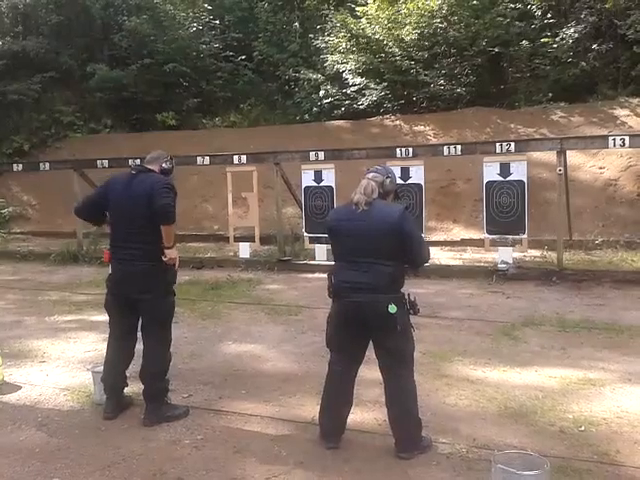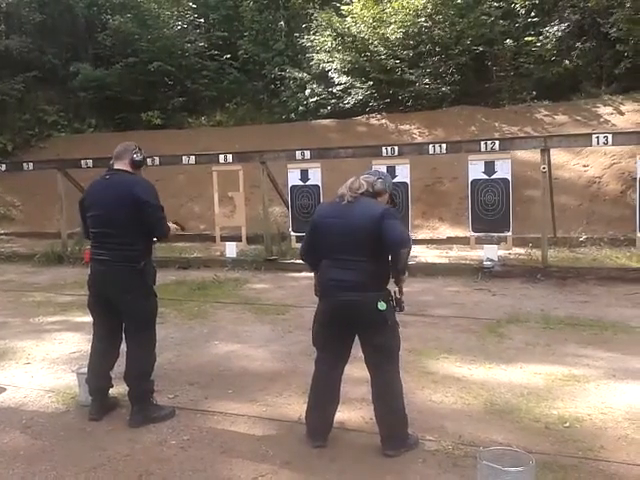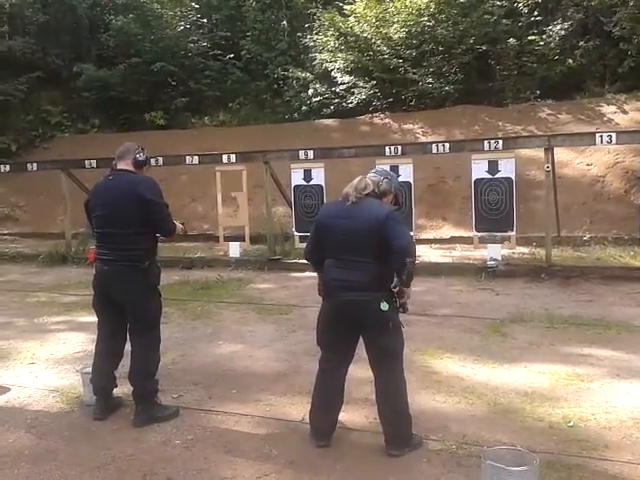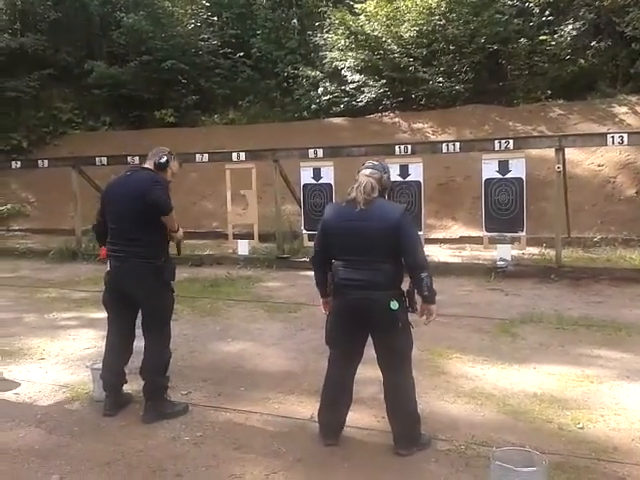
dt=1s
person 1, frame 1
left shoulder: (336, 216)
right shoulder: (397, 215)
right elbow: (420, 256)
left hip: (345, 302)
right hip: (385, 304)
left knee: (340, 367)
right knee: (398, 372)
left ankle: (330, 433)
right ankle: (408, 441)
person 1, frame 2
left shoulder: (323, 212)
right shoulder: (381, 213)
left elbow: (307, 254)
right elbow: (400, 242)
right wrist: (399, 272)
left hip: (332, 300)
right hip: (371, 302)
left knee: (327, 364)
right knee: (384, 370)
left ankle: (317, 432)
right ankle: (395, 439)
person 1, frame 3
left shoulder: (328, 212)
right shoulder: (386, 214)
left elbow: (311, 254)
right elbow: (405, 250)
right wrist: (404, 283)
left hip: (336, 301)
right hip: (375, 302)
left knee: (331, 365)
right knee: (388, 370)
left ankle: (321, 432)
right ankle: (399, 439)
person 1, frame 4
left shoulder: (332, 213)
right shoulder: (396, 214)
left elbow: (319, 259)
right elbow: (416, 260)
left wrist: (325, 293)
right wrist: (427, 297)
left hip: (345, 301)
right hip: (385, 302)
left knee: (340, 366)
right knee: (397, 370)
left ankle: (329, 430)
right ankle: (407, 439)
person 2, frame 1
left shoulder: (115, 183)
right shoulder: (161, 184)
left elbow: (82, 210)
right elbow: (165, 212)
right wrist: (169, 246)
left hip: (120, 272)
right hip: (152, 274)
left knee: (119, 335)
right knee: (156, 340)
left ankle: (113, 400)
right ankle: (156, 406)
person 2, frame 2
left shoulder: (91, 190)
right shoulder: (140, 186)
left elbow: (88, 232)
right elbow: (158, 230)
right wrist: (168, 228)
left hip: (99, 273)
right hip: (132, 275)
left knee: (103, 336)
right knee: (140, 340)
left ankle: (98, 401)
right ankle: (142, 407)
person 2, frame 3
left shoulder: (97, 190)
right shoulder: (144, 185)
left elbow: (99, 228)
right elbow: (164, 227)
right wrist: (176, 227)
left hip: (104, 272)
right hip: (136, 274)
left knee: (108, 335)
right knee: (145, 339)
left ankle: (102, 400)
right ankle: (146, 406)
person 2, frame 4
left shoulder: (113, 186)
right shoulder: (152, 181)
left elbow: (100, 230)
right elbow: (162, 205)
right wrist: (174, 228)
left hip: (117, 270)
right hip: (150, 271)
left knee: (118, 332)
right knee: (157, 336)
left ankle: (112, 396)
right ankle: (155, 402)
